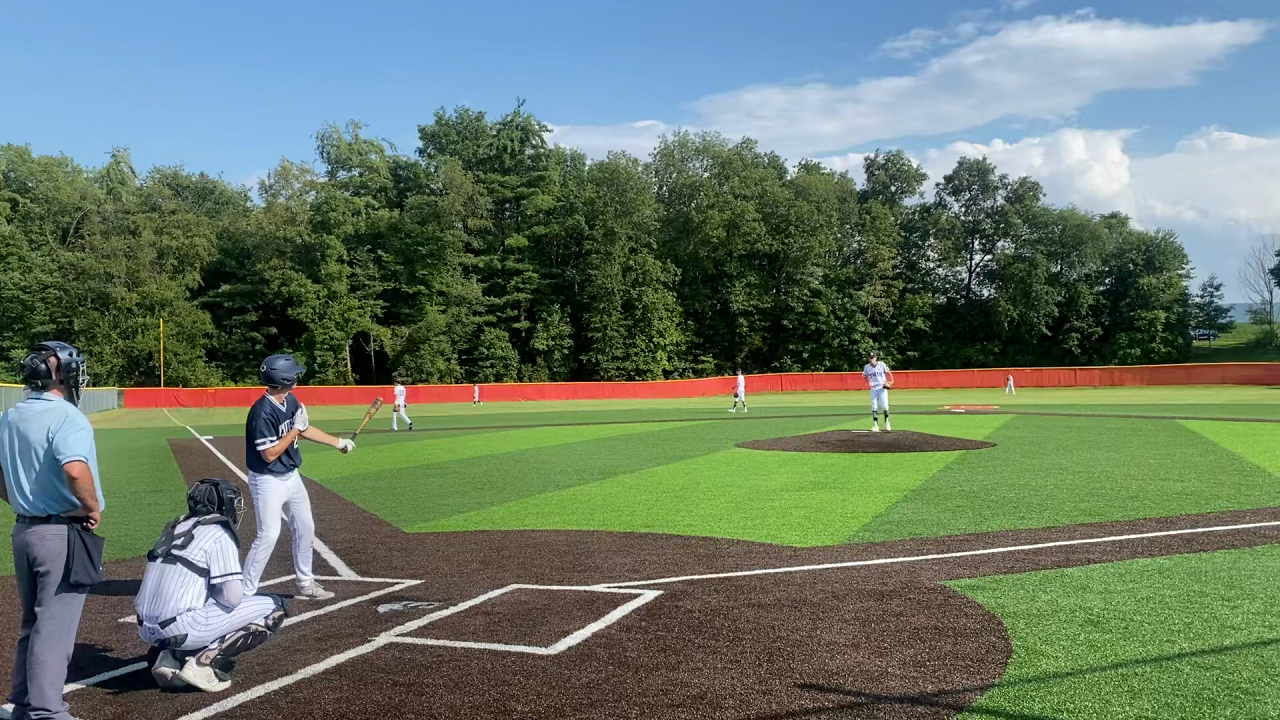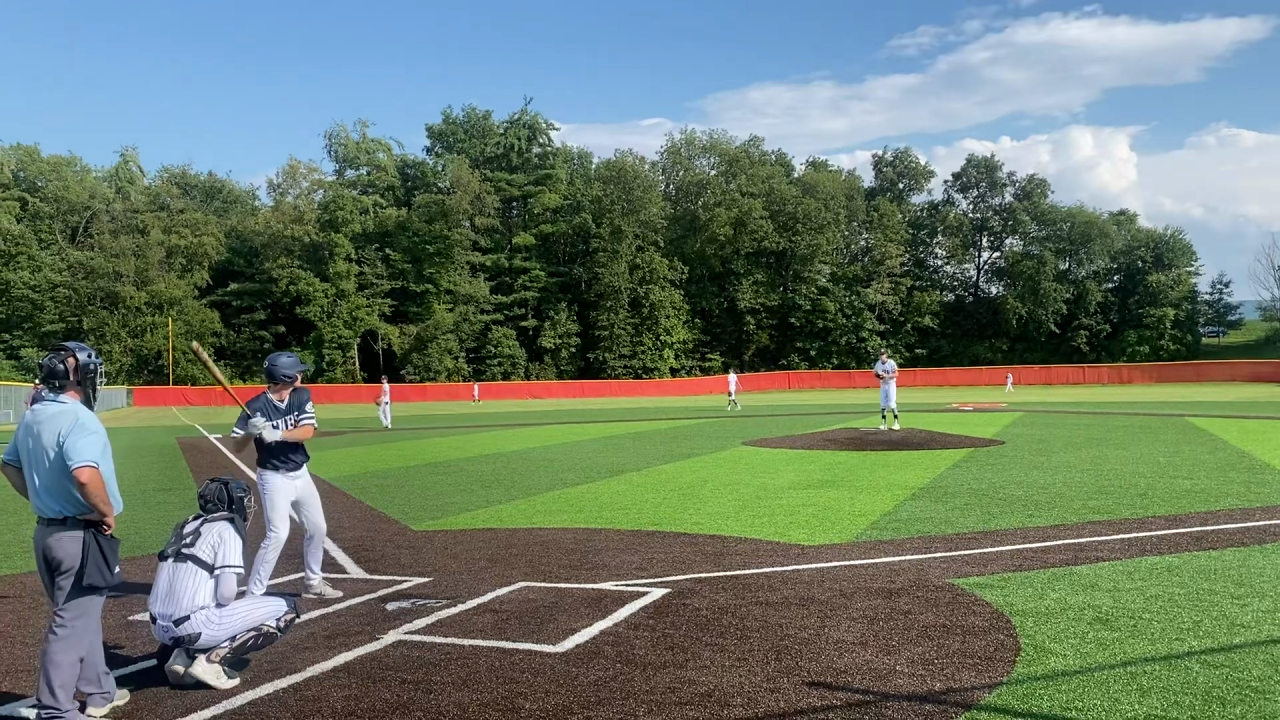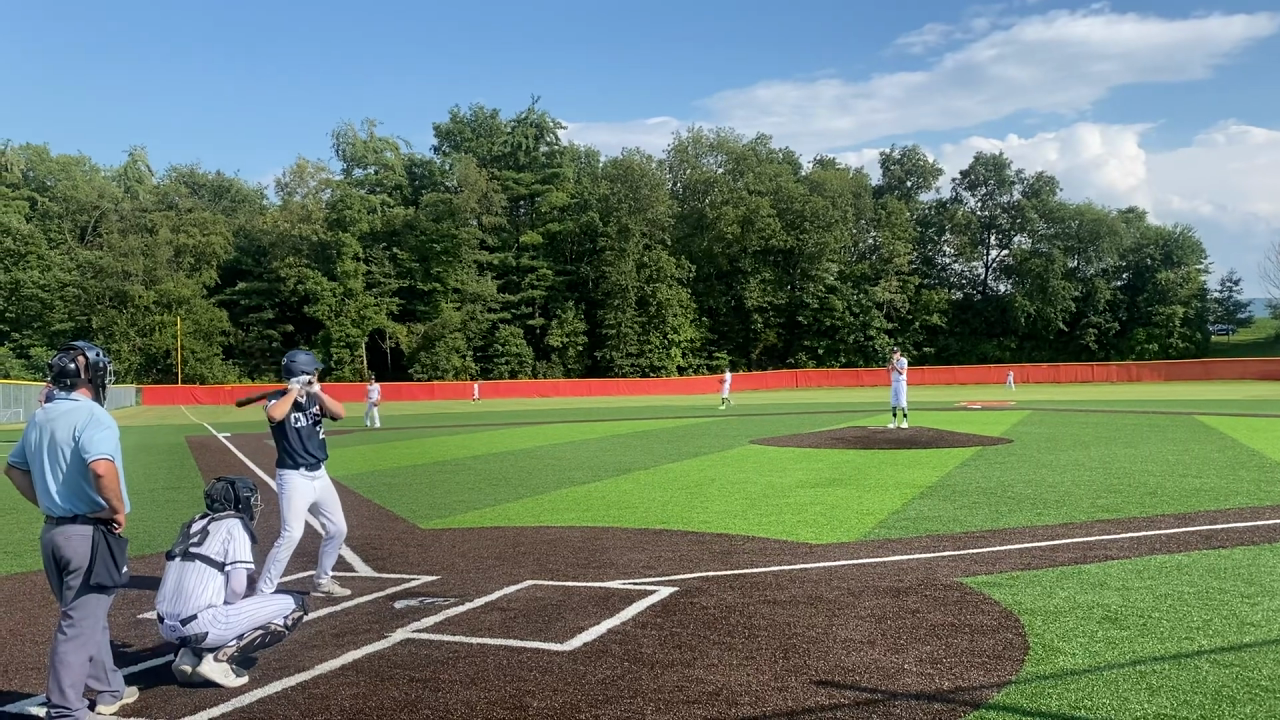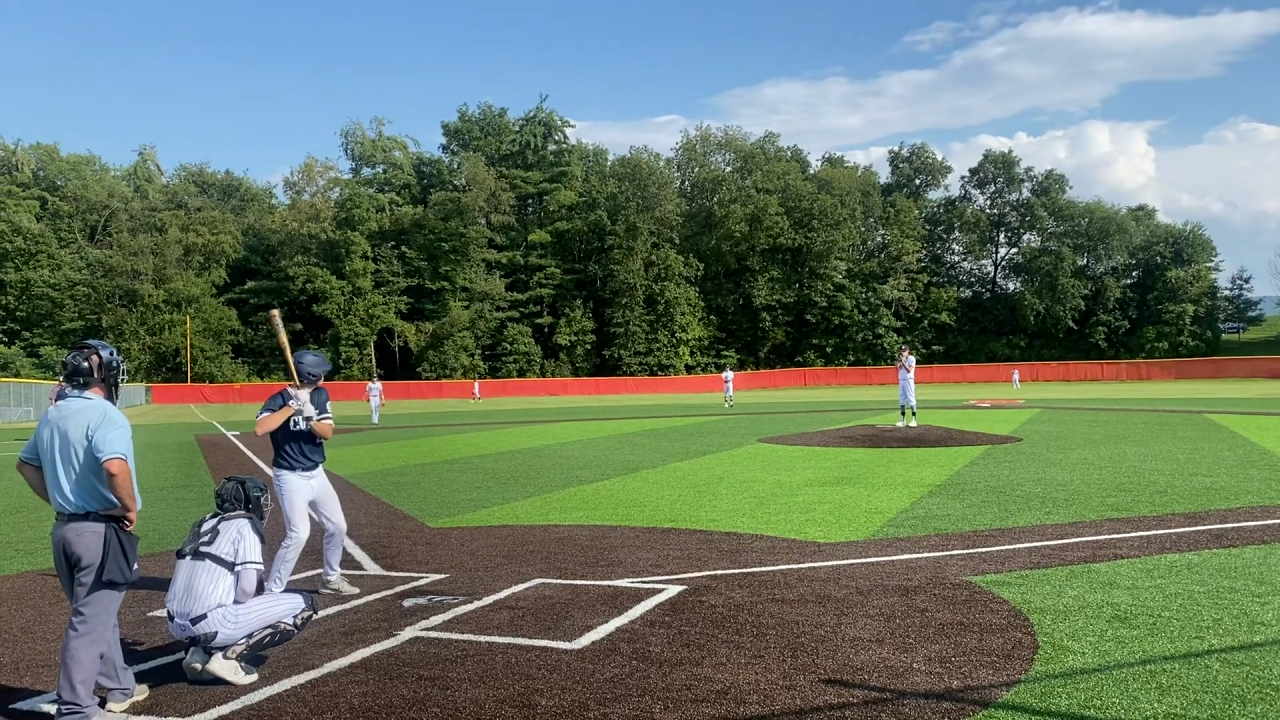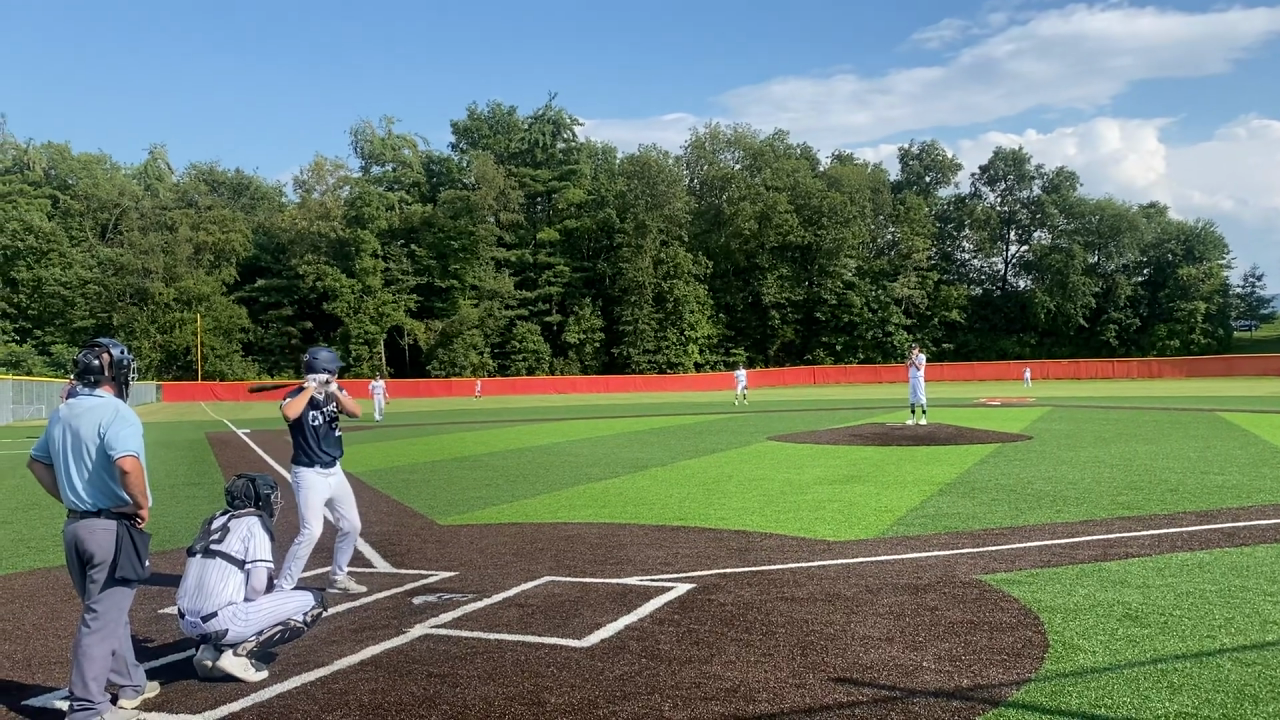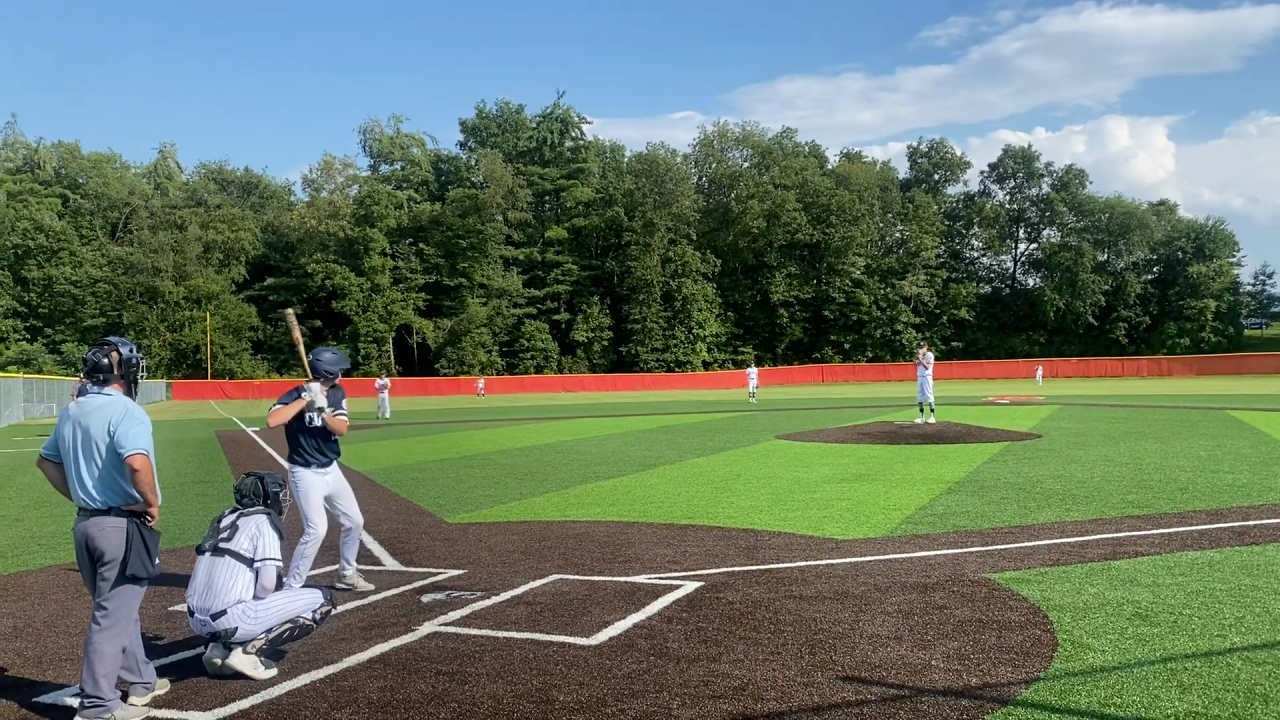
dt=0.7s
person 1, frame 1
right shoulder: (67, 416)
right elbow: (76, 469)
right wrist: (93, 508)
right hip: (62, 533)
left knee: (32, 622)
right knee: (55, 625)
person 1, frame 2
left shoulder: (31, 417)
right shoulder: (79, 419)
right elbow: (85, 475)
right wrist: (107, 513)
left hip: (46, 530)
right hip: (81, 535)
left knee: (82, 617)
right knee: (71, 623)
person 1, frame 3
left shoulder: (40, 417)
right shoulder: (92, 415)
left elbow: (14, 469)
right elbow: (102, 468)
right wrist: (118, 510)
left hip: (53, 531)
right hip: (89, 533)
left knee: (88, 614)
right knee: (80, 623)
person 1, frame 4
left shoulder: (52, 415)
right shoulder: (105, 414)
left elbow: (26, 464)
right elbow: (115, 468)
right wrist: (130, 508)
left hip: (64, 528)
right hip: (100, 530)
left knee: (98, 613)
right knee: (91, 620)
left ankle: (120, 687)
person 1, frame 5
left shoulder: (61, 413)
right shoulder: (116, 412)
left elbow: (37, 462)
right elbow: (127, 464)
right wrist: (142, 505)
left hip: (75, 526)
right hip: (112, 528)
left knee: (109, 609)
right knee: (103, 616)
left ankle: (130, 684)
person 1, frame 6
left shoulder: (71, 412)
right shoulder: (125, 410)
left elbow: (46, 460)
right elbow: (137, 463)
right wrist: (151, 502)
left hip: (86, 523)
right hip: (122, 526)
left knee: (119, 607)
right knee: (113, 614)
left ankle: (140, 681)
person 2, frame 1
left shoulder: (291, 401)
right shoulder: (262, 411)
left elbow: (304, 430)
right elbow: (269, 454)
left wrist: (337, 442)
right wrist: (296, 428)
left hip: (291, 477)
right hip: (267, 481)
left knee: (305, 528)
right knee: (268, 536)
left ankle: (305, 584)
right ankle: (244, 595)
person 2, frame 2
left shoulder: (302, 396)
right shoulder: (256, 406)
left elbow: (308, 431)
right elbow: (237, 446)
left wrist: (277, 434)
right wrist: (251, 432)
left hip: (301, 474)
right hip: (273, 478)
left knee: (317, 529)
right knee: (277, 535)
left ankle: (313, 584)
right ankle: (253, 595)
person 2, frame 3
left shoulder: (315, 396)
right shoulder: (279, 398)
left elbow: (340, 413)
right elbow: (274, 415)
left wrist: (316, 390)
right wrist: (295, 389)
left hip: (319, 475)
right hip: (293, 478)
left knee: (337, 529)
right knee: (291, 535)
left ankle: (322, 582)
right ankle: (262, 593)
person 2, frame 4
left shoulder: (320, 395)
right shoulder: (278, 400)
left elbow: (328, 433)
right elbow: (259, 430)
left wrist: (310, 418)
right wrist: (292, 406)
left hip: (317, 474)
right hip: (290, 478)
left knee: (337, 527)
right knee: (298, 535)
left ankle: (331, 579)
right ankle: (271, 592)
person 2, frame 5
left shoulder: (333, 391)
right shoulder: (297, 395)
left elbow: (356, 412)
right elbow: (289, 414)
left wrist: (332, 388)
right wrist: (311, 387)
left hip: (334, 471)
right hip: (308, 475)
left knee: (351, 526)
right knee: (311, 532)
left ankle: (338, 578)
right ankle: (282, 589)
person 2, frame 6
left shoulder: (337, 393)
right shoulder: (294, 395)
left elbow: (342, 429)
right elbow: (272, 421)
left wrist: (323, 410)
right wrist: (305, 398)
left hip: (331, 470)
right hip: (306, 474)
left knee: (354, 521)
right knee: (316, 530)
left ankle: (347, 574)
right ankle: (290, 588)
person 3, frame 1
left shoulder: (176, 526)
right shoulder: (219, 533)
right elbow: (233, 598)
left hip: (147, 629)
right hip: (180, 627)
right knee: (274, 608)
left ankle: (170, 659)
right ankle: (202, 663)
person 3, frame 2
left shoulder: (187, 525)
right shoulder: (226, 528)
right elbow: (226, 592)
left hip: (160, 627)
right hip: (192, 626)
right knee: (286, 609)
left ankle: (183, 656)
right ankle: (212, 660)
person 3, frame 3
left shoulder: (194, 525)
right shoulder: (235, 525)
right elbow: (237, 588)
right wrist: (226, 612)
left hip: (167, 626)
right hip: (200, 624)
right knee: (294, 606)
left ankle: (190, 654)
right ankle: (220, 659)
person 3, frame 4
left shoulder: (204, 524)
right shoulder: (245, 525)
right elbow: (247, 588)
right wrist: (235, 617)
left hip: (176, 624)
right hip: (210, 623)
right knee: (304, 605)
left ankle: (201, 652)
right ankle: (229, 657)
person 3, frame 5
left shoulder: (213, 521)
right shoulder: (255, 523)
right elbow: (257, 586)
right wrist: (247, 614)
left hip: (187, 622)
right hip: (220, 621)
right knee: (313, 602)
left ankle: (210, 650)
right ankle: (239, 654)
person 3, frame 6
left shoulder: (224, 519)
right shoulder: (263, 521)
right elbow: (267, 584)
right wrist: (255, 614)
left hip: (196, 620)
right hip: (229, 620)
right knee: (323, 599)
left ankle: (219, 648)
right ankle: (249, 652)
